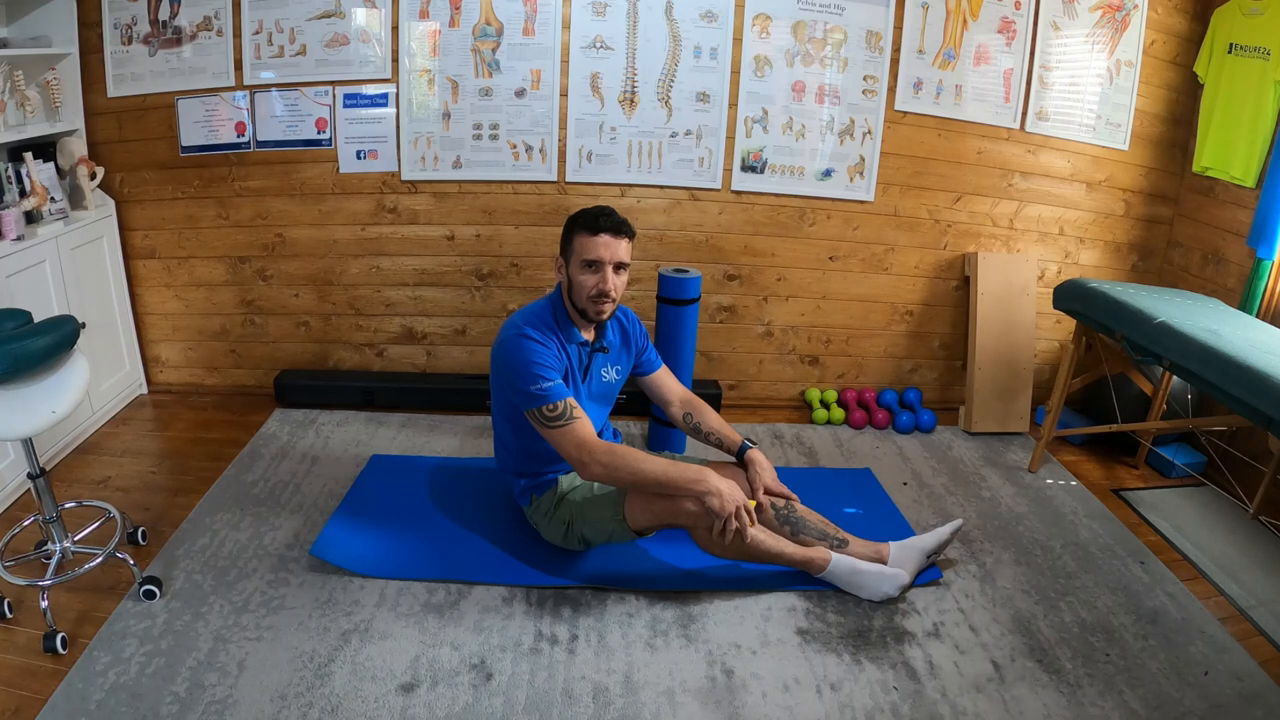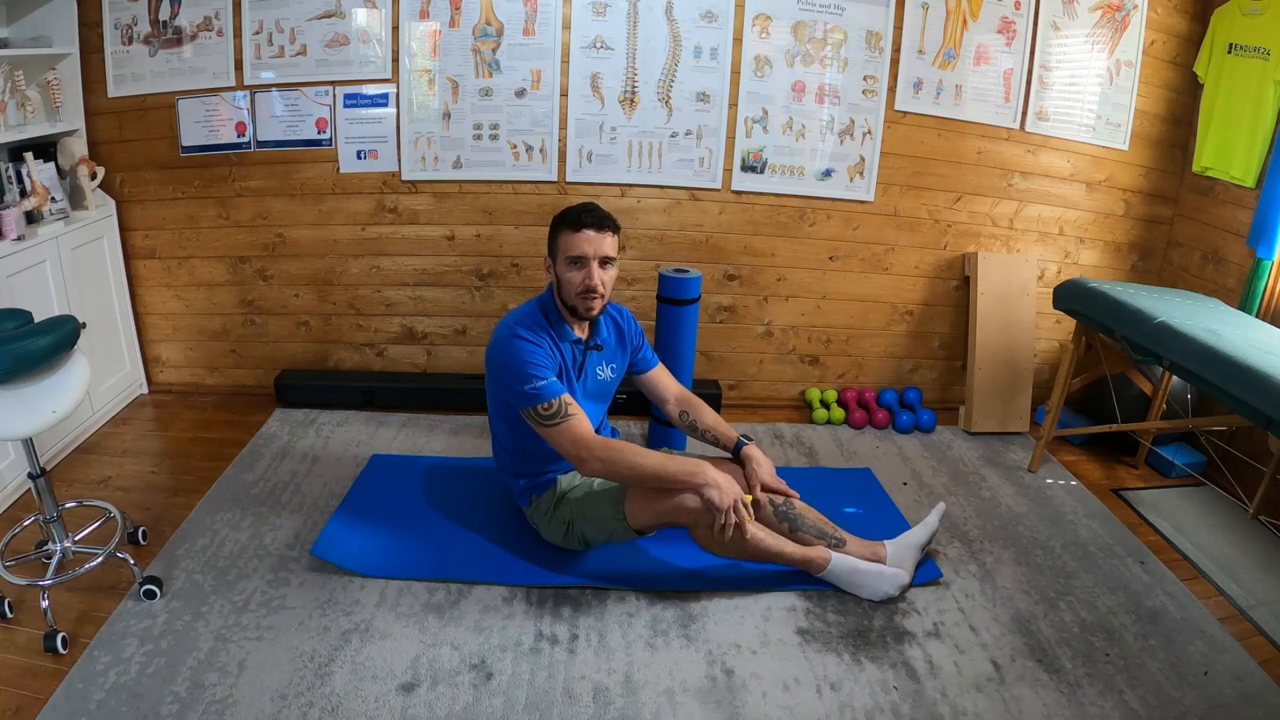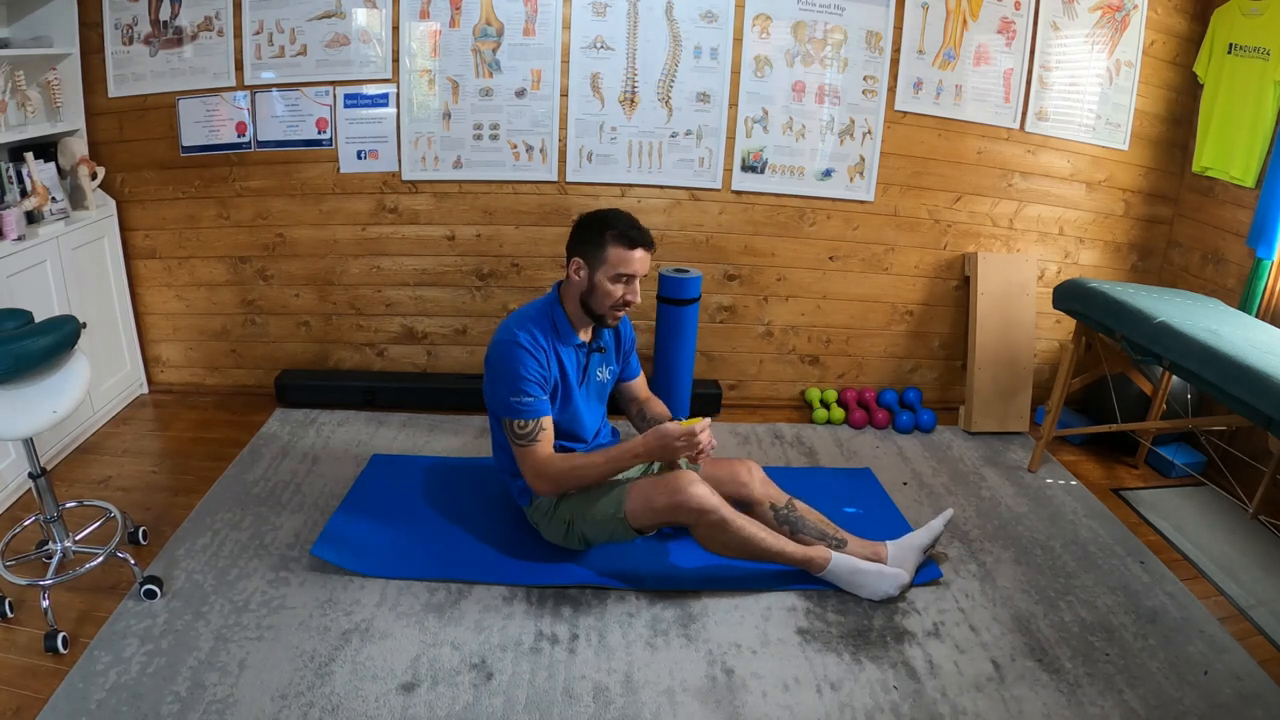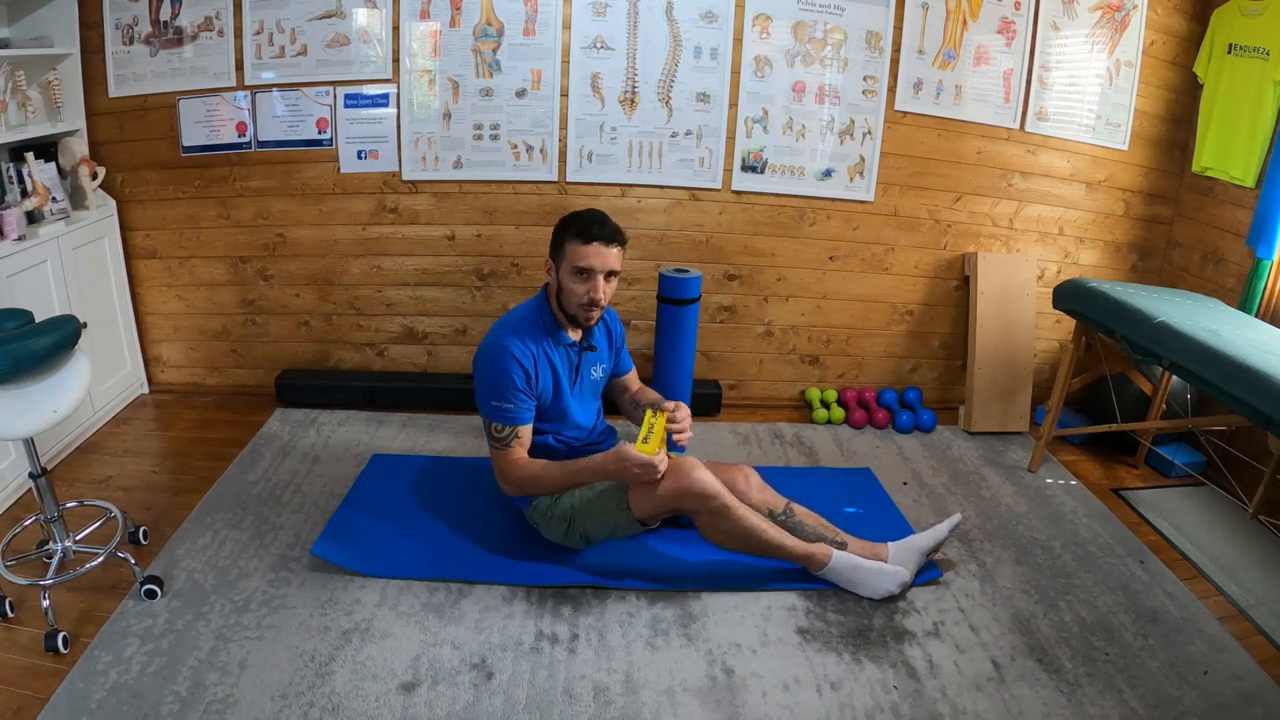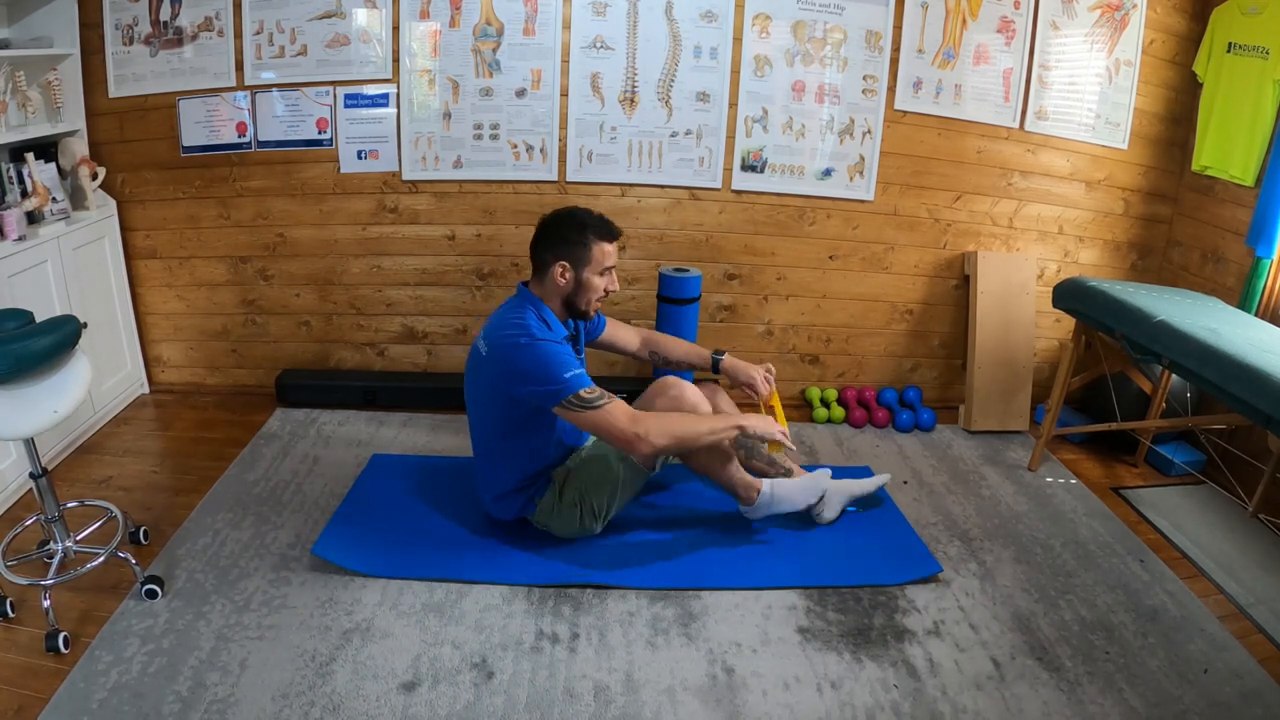
dt=1s
person 1, frame 1
left shoulder: (624, 325)
right shoulder: (528, 341)
left elbow: (679, 401)
right elbow: (588, 457)
left wrist: (747, 452)
right wrist: (705, 481)
left hip: (607, 461)
right hip: (555, 491)
left knee: (744, 484)
right knee: (697, 502)
left ankle: (881, 554)
right ankle: (825, 563)
person 1, frame 2
left shoulder: (619, 323)
right shoulder: (520, 342)
left elbow: (676, 399)
right elbow: (587, 454)
left wrist: (744, 447)
right wrist: (700, 472)
left hip: (605, 463)
right hip: (555, 492)
left knee: (742, 479)
right knee: (692, 497)
left ankle: (877, 554)
right ankle: (822, 562)
person 1, frame 3
left shoulder: (613, 325)
right shoulder: (522, 346)
left elbow: (639, 400)
right elbow: (543, 475)
left wrist: (675, 429)
right wrist: (649, 447)
left hip: (606, 461)
right hip: (556, 498)
left knee: (745, 477)
right knee: (685, 491)
left ankle: (877, 554)
right ankle: (824, 563)
person 1, frame 4
left shoulder: (604, 322)
right shoulder: (509, 349)
left elbow: (629, 393)
right elbow: (512, 475)
left wrist: (665, 410)
right wrist: (605, 469)
left hip: (605, 459)
right hip: (555, 496)
left knee: (743, 482)
right knee: (688, 478)
left ankle: (878, 554)
right ankle: (823, 561)
person 1, frame 5
left shoulder: (552, 308)
right shoulder: (529, 342)
left elbow: (639, 341)
right elbow: (638, 434)
left wrist: (722, 362)
right wrist: (744, 424)
left hip: (565, 455)
right hip: (550, 498)
left knee: (709, 397)
right knee: (676, 394)
left ankle: (809, 489)
right ankle: (752, 494)
